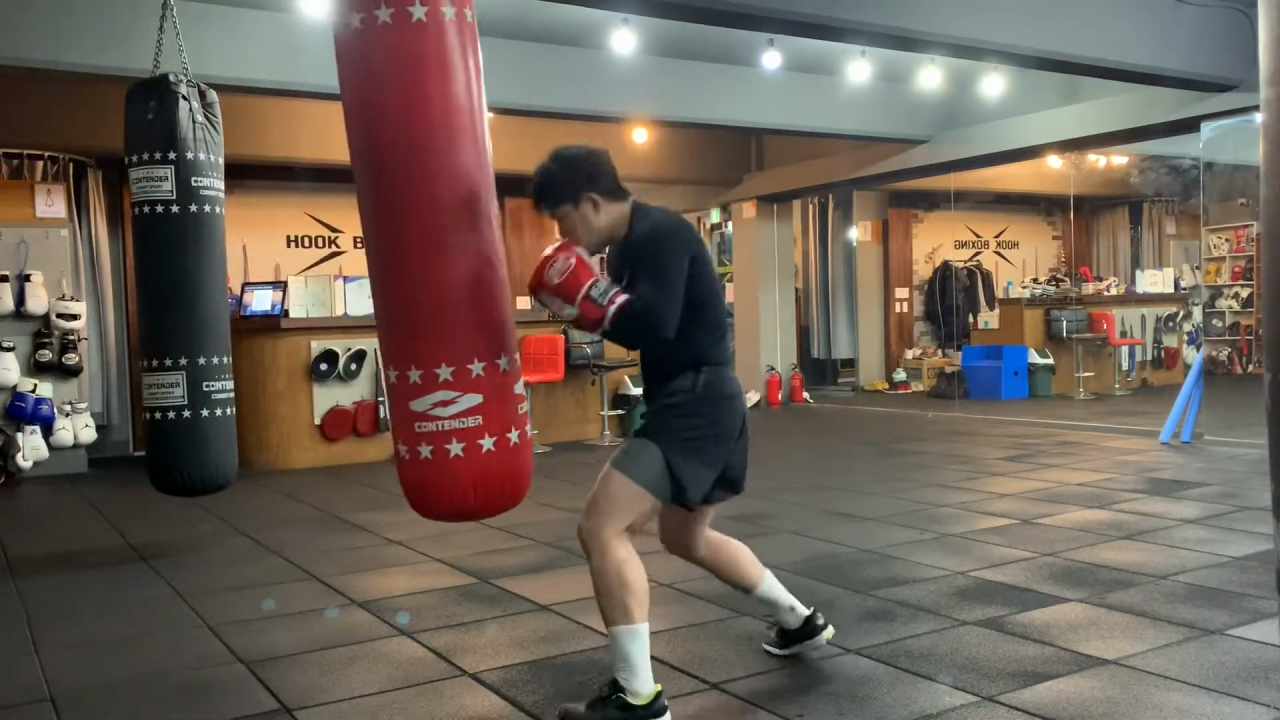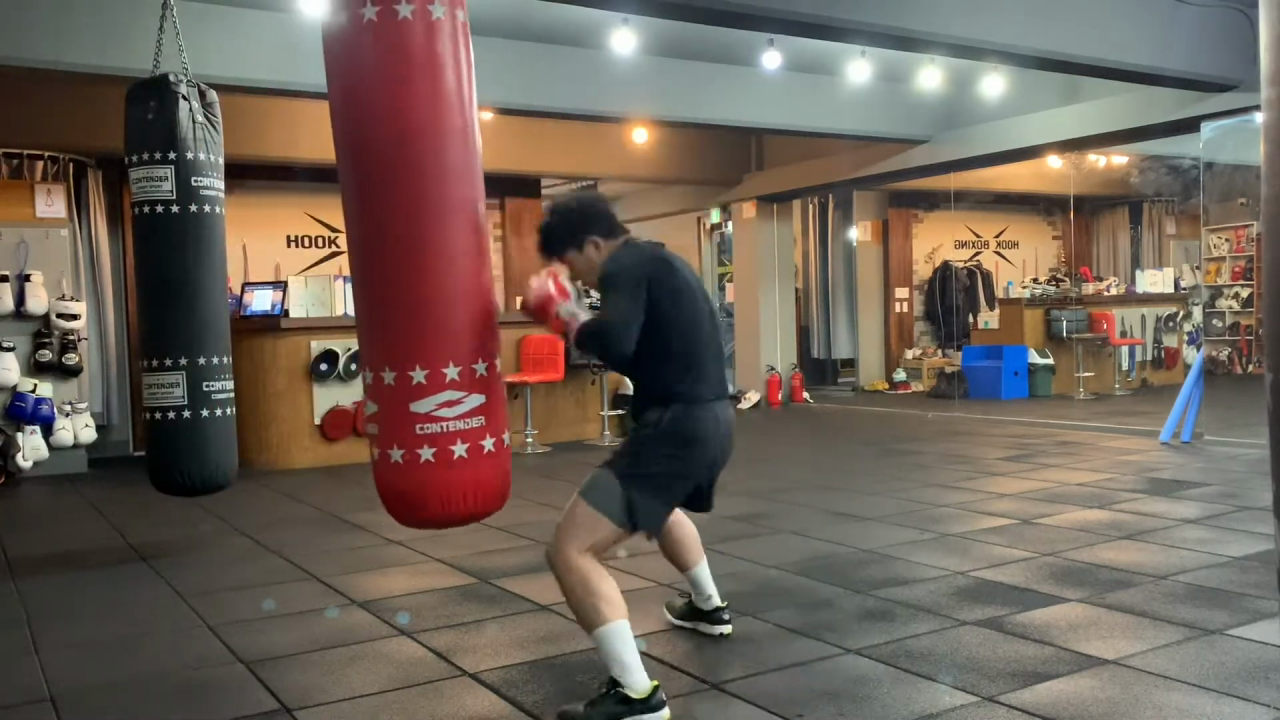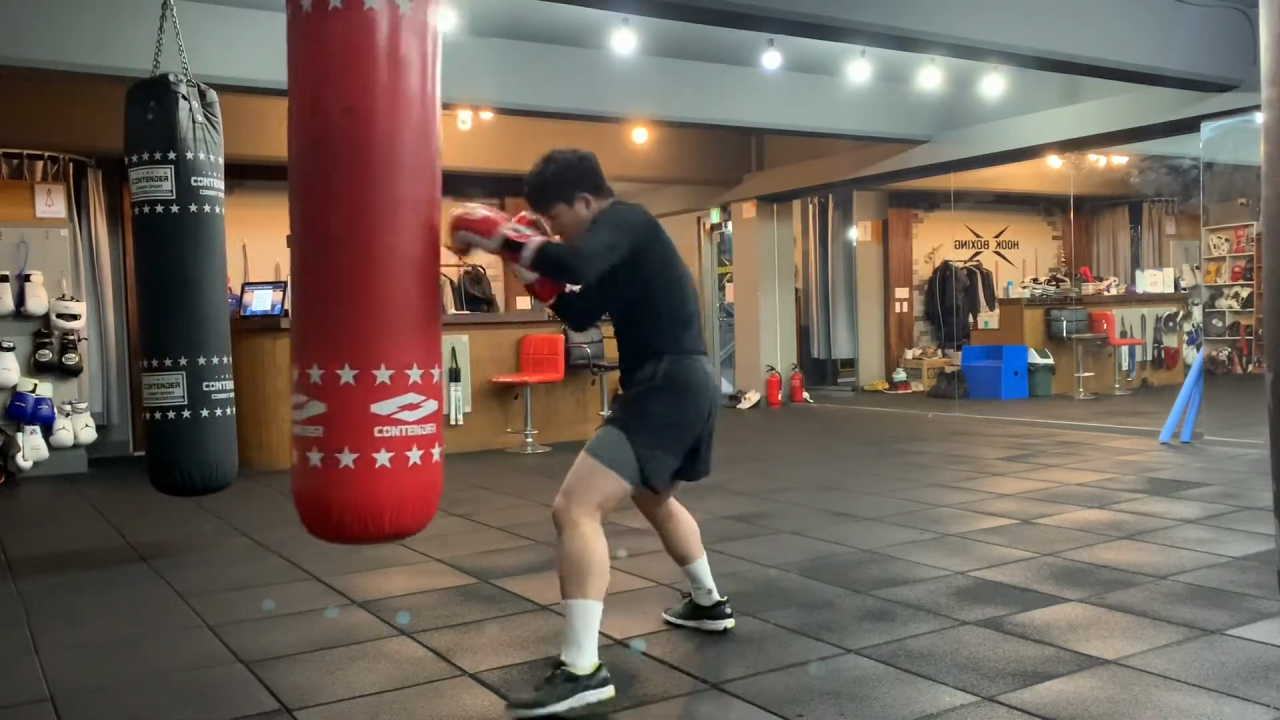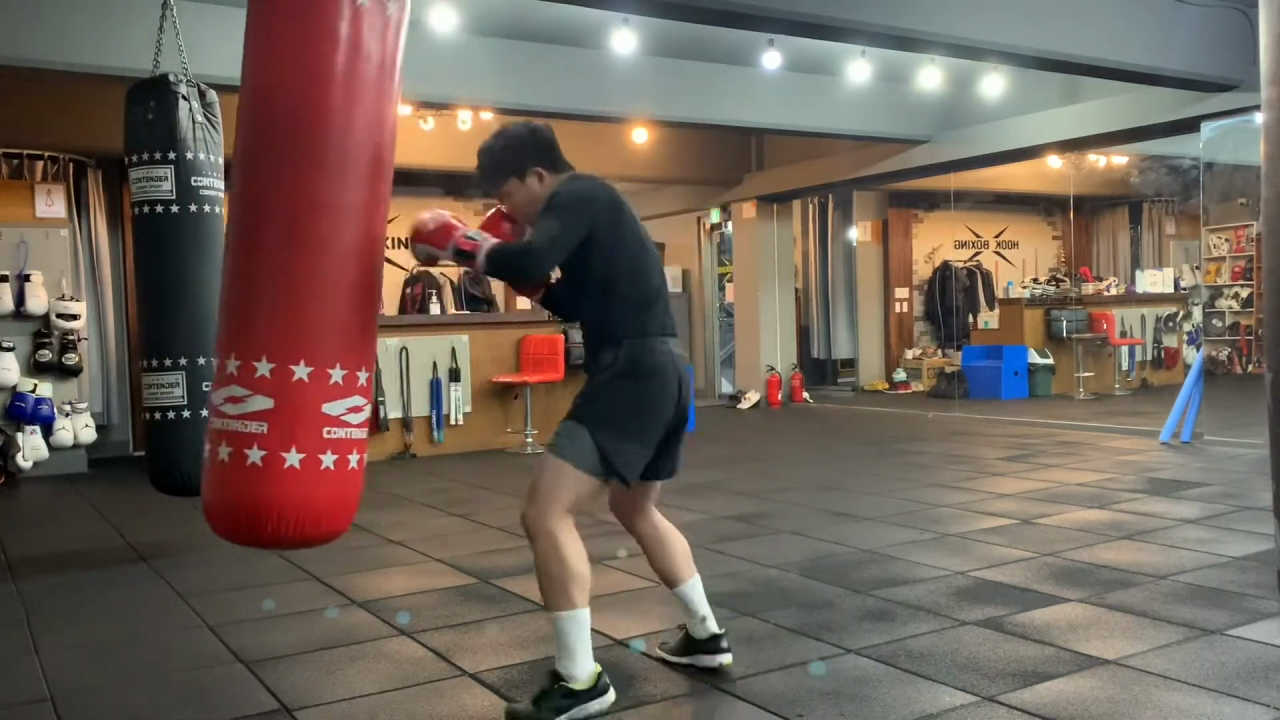
dt=0.4s
person 1, frame 1
left shoulder: (656, 232)
right shoulder: (626, 248)
left elbow: (656, 326)
right elbow: (631, 326)
left wrist: (588, 291)
right wrist: (576, 300)
left hip: (697, 400)
right hip: (703, 400)
left knee: (601, 528)
right knee: (686, 537)
right ankle: (799, 621)
person 1, frame 2
left shoulder: (627, 264)
right shoulder: (659, 262)
left elbow: (615, 340)
left wrist: (565, 313)
right wrist: (580, 322)
left hip: (676, 429)
right hip: (710, 421)
left knee: (571, 550)
right knee: (659, 505)
right ankle: (708, 607)
person 1, frame 3
left shoulder: (622, 220)
right shoulder: (625, 233)
left elbow: (574, 265)
right elbow: (581, 313)
left wrist: (504, 240)
right wrist: (538, 273)
left hip: (666, 387)
right hip: (688, 385)
left knee: (575, 510)
right knee: (655, 496)
left ankle: (581, 669)
right ankle: (708, 603)
person 1, frame 4
left shoulder: (578, 196)
right shoulder: (593, 206)
left elbow: (531, 262)
left wrist: (460, 244)
right wrist: (539, 284)
left hip: (631, 372)
right hip: (658, 369)
left knee: (546, 513)
right knee: (635, 508)
right ankle: (705, 634)
